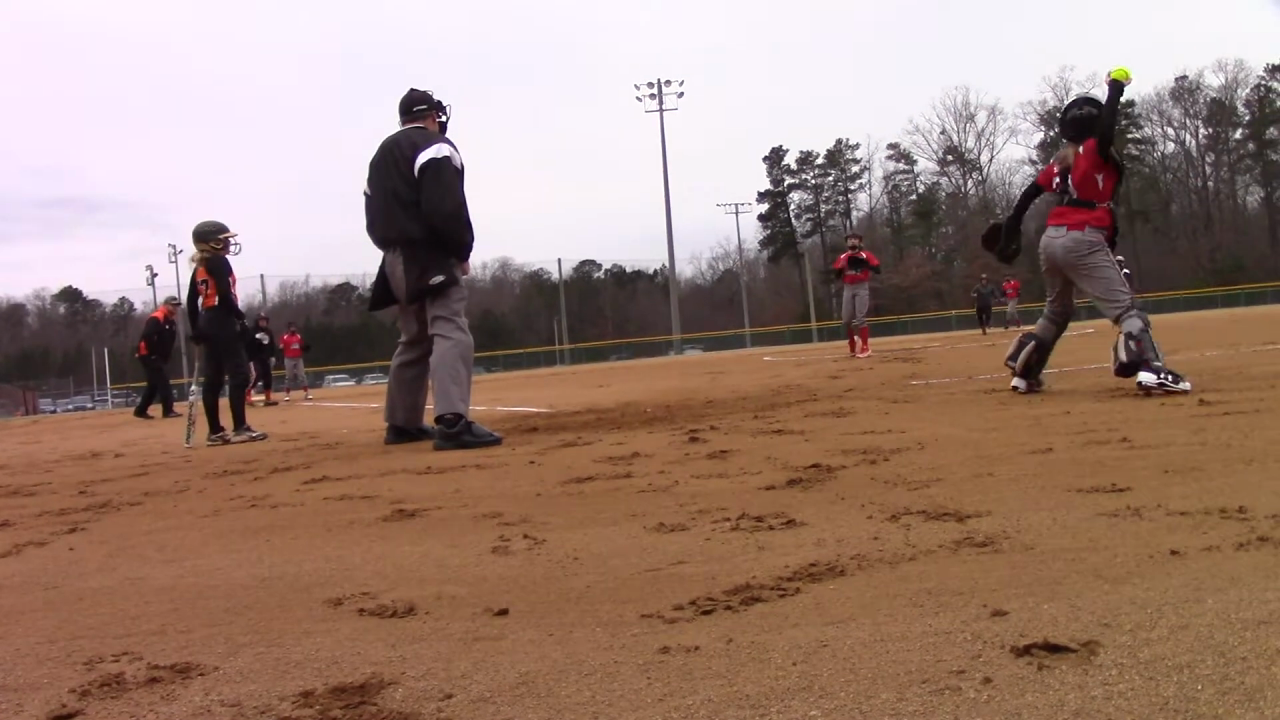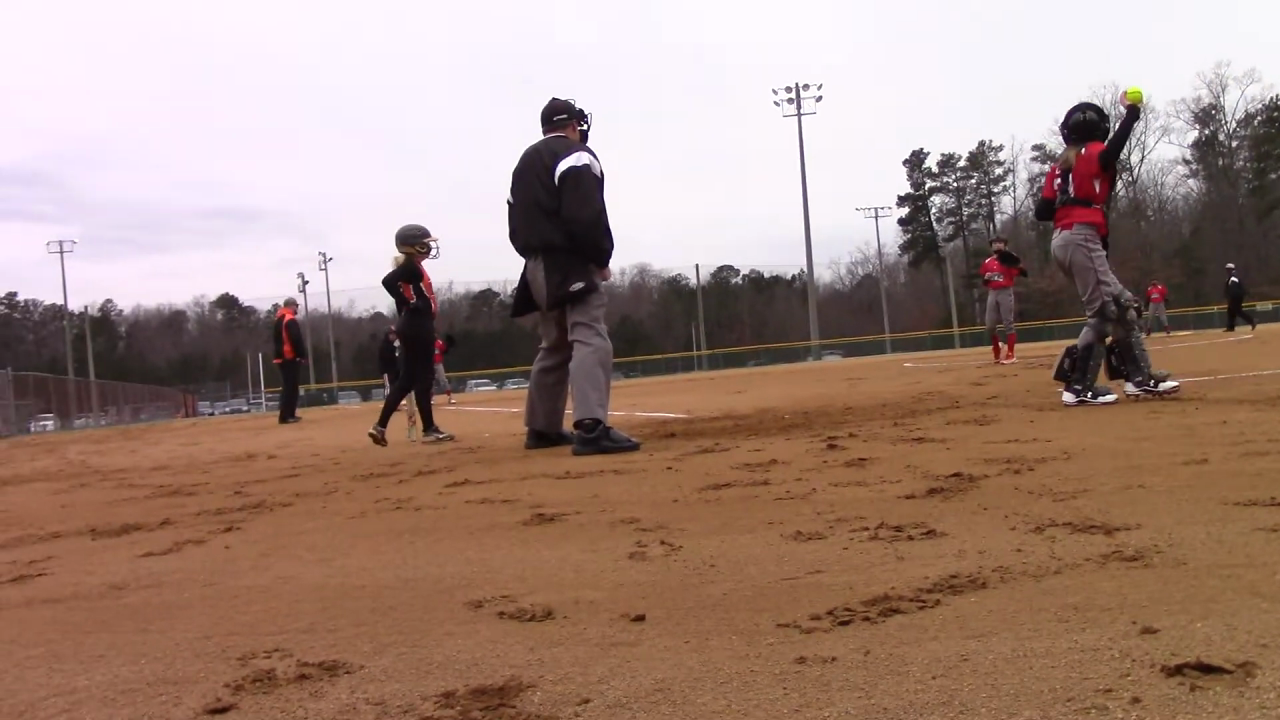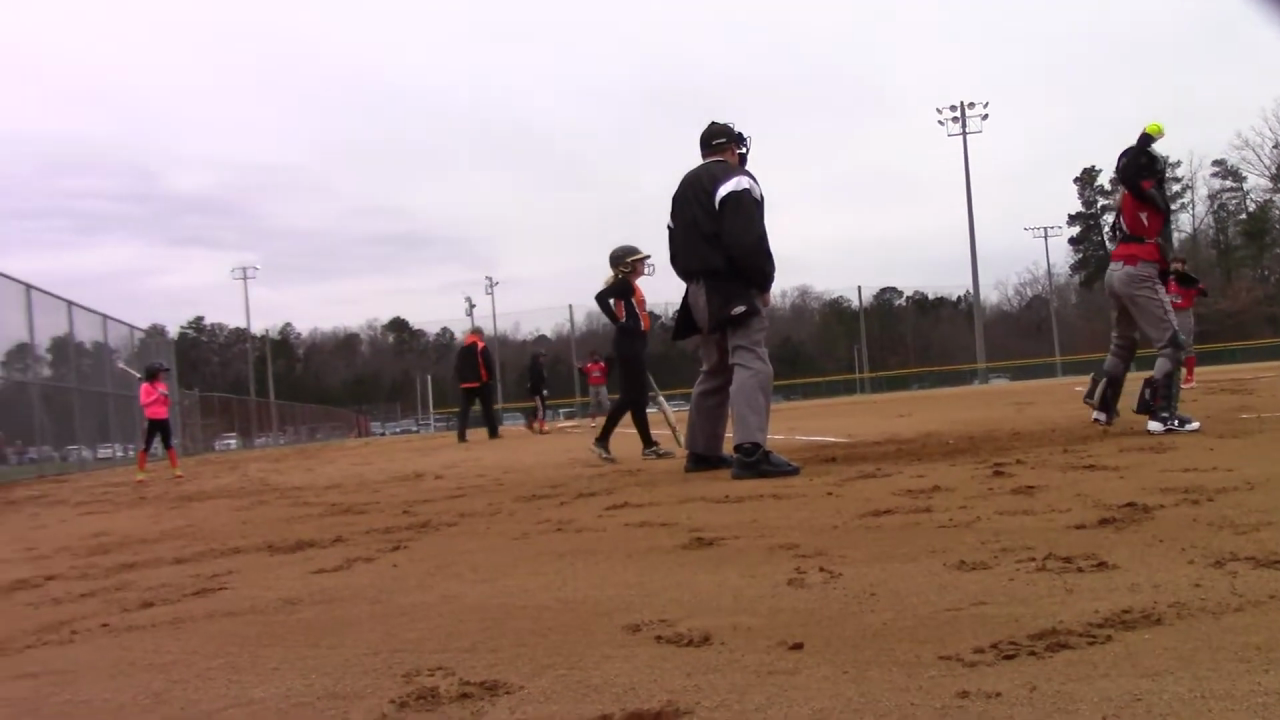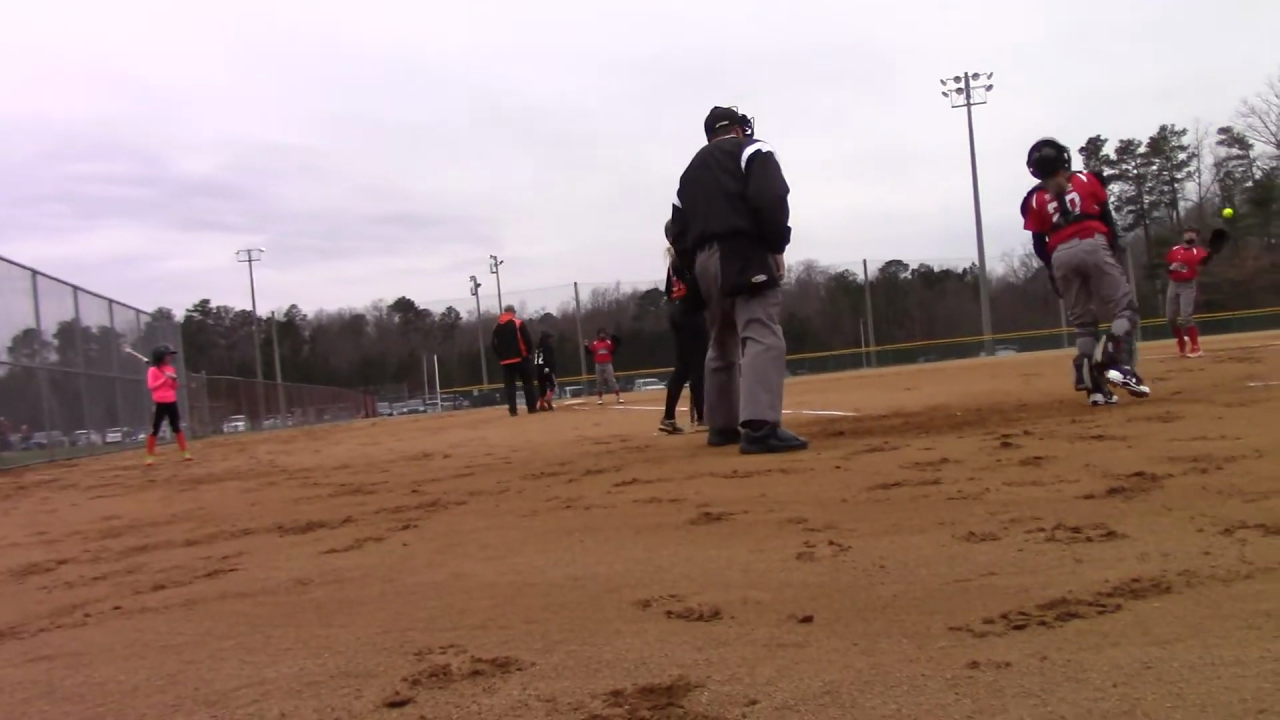
dt=1s
person 1, frame 1
left shoulder: (382, 155)
right shoulder: (436, 148)
left elbow: (374, 214)
right elbow: (446, 209)
left wrist: (393, 248)
right wrist: (462, 251)
left hip: (396, 259)
right hip: (430, 257)
left knee: (414, 340)
right knee: (450, 334)
left ankle: (402, 422)
right ankle: (452, 423)
person 1, frame 2
left shoulder: (524, 163)
right shoulder: (576, 156)
left elbow: (516, 223)
right elbow: (586, 216)
left wrist: (535, 256)
right wrist: (602, 258)
left hip: (538, 267)
right hip: (570, 264)
left knee: (554, 346)
right knee: (589, 340)
left ankle: (542, 427)
right ankle: (591, 428)
person 1, frame 3
left shoulder: (683, 188)
right shoulder: (736, 180)
left elbow: (677, 247)
right elbow: (747, 241)
left wrist: (696, 280)
right wrist: (764, 283)
left hip: (699, 291)
right hip: (732, 288)
left knee: (715, 370)
right knee: (750, 364)
left ankle: (702, 451)
right ankle: (750, 452)
person 1, frame 4
left shoulder: (692, 169)
right shoulder: (751, 150)
left elbow: (679, 230)
right elbow: (770, 199)
right wrist: (777, 246)
left hip: (706, 261)
right hip: (744, 255)
left knee: (722, 344)
right knee: (762, 336)
left ankle: (722, 426)
right ankle: (759, 427)
person 2, frame 1
left shoulder: (1060, 159)
right shoulder: (1097, 152)
left elbow: (1030, 193)
right elbow: (1105, 130)
left wrist: (1009, 227)
right wrist: (1115, 87)
left hip: (1051, 240)
right hip: (1084, 241)
left knee: (1058, 309)
right knee: (1125, 308)
left ankle: (1024, 373)
right ankle: (1150, 369)
person 2, frame 2
left shoulder: (1059, 165)
right shoulder: (1096, 154)
left elbow: (1042, 211)
right elbow: (1113, 149)
right wrist: (1131, 112)
left hip: (1062, 241)
right hip: (1083, 239)
left knee: (1121, 304)
right knee: (1102, 313)
left ankle: (1138, 377)
right ankle: (1078, 387)
person 2, frame 3
left shoulder: (1128, 198)
right shoulder: (1145, 193)
right elbow: (1130, 179)
right wrist: (1144, 143)
left hip: (1115, 273)
right hip: (1138, 273)
left knee: (1122, 344)
right knee: (1169, 343)
left ankle: (1103, 407)
right ankle: (1162, 414)
person 2, frame 4
left shoulder: (1034, 198)
right shoulder: (1086, 179)
left elbow: (1039, 245)
right elbow: (1108, 219)
left wrist: (1053, 271)
right wrist: (1112, 253)
left hip: (1062, 255)
right hip: (1093, 246)
left knee: (1083, 322)
right knee: (1125, 309)
left ankle: (1096, 387)
right ankle: (1121, 367)
person 3, frame 1
left shoulder: (199, 267)
right shoulder: (219, 261)
left elbow: (191, 301)
right elbow: (225, 293)
left wrist: (196, 329)
right wrist: (241, 318)
left hip: (206, 323)
right hip: (221, 321)
left knee: (212, 378)
right knee: (239, 374)
left ankle: (215, 432)
right ankle: (240, 428)
person 3, frame 2
left shoulder: (412, 268)
right shoulder: (412, 267)
left elbow: (397, 290)
right elbow: (387, 281)
right wrist: (408, 304)
left hip: (412, 326)
right hip: (418, 326)
left knee: (407, 379)
right knee: (423, 378)
left ankle: (380, 425)
right ankle: (429, 429)
person 3, frame 3
left shoulder: (631, 287)
right shoulder: (624, 284)
right elbow: (601, 297)
right wrist: (618, 323)
left hip: (634, 345)
right hip: (628, 344)
left knee: (639, 397)
right knee: (631, 396)
left ankle: (649, 445)
right ankle: (602, 440)
person 3, frame 4
left shoulder: (676, 257)
left elbow: (668, 290)
right wrist: (694, 290)
left hip: (677, 311)
right hip: (690, 312)
left knee: (682, 367)
right knee: (697, 366)
left ankle: (669, 418)
right ankle: (701, 418)
